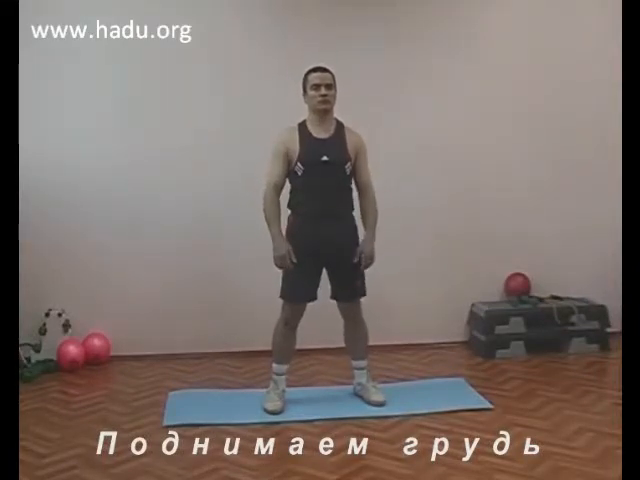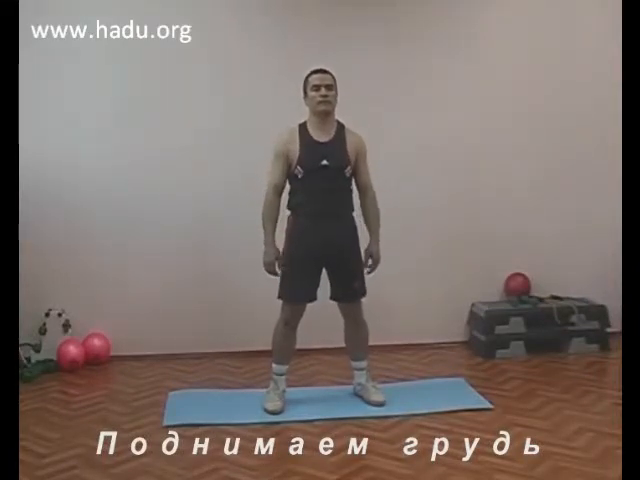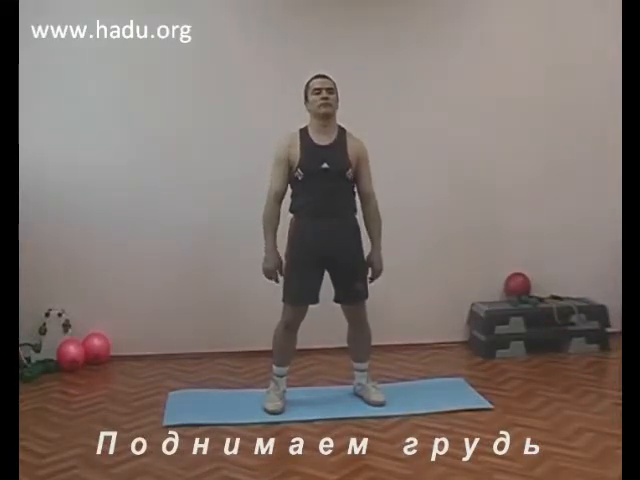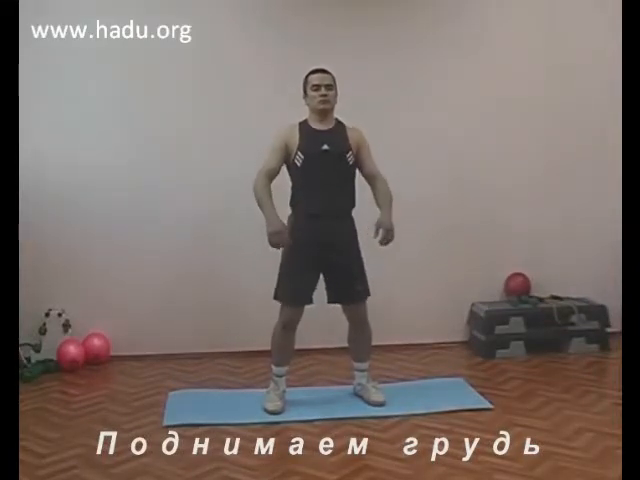
dt=0.4s
person 1, frame 1
left shoulder: (352, 139)
right shoulder: (289, 139)
left elbow: (366, 191)
right elbow: (272, 191)
left wrist: (369, 236)
right wrist: (278, 239)
left hip: (344, 235)
right hip: (302, 235)
left knee: (353, 311)
right knee: (290, 314)
left ankle: (362, 380)
right ankle: (277, 386)
person 1, frame 2
left shoulder: (353, 141)
right shoulder: (289, 141)
left elbow: (367, 193)
right elbow: (273, 194)
left wrist: (375, 240)
right wrist: (269, 243)
left hip: (343, 234)
right hip: (302, 234)
left knee: (353, 311)
right knee: (290, 314)
left ankle: (362, 380)
right ankle: (277, 385)
person 1, frame 3
left shoulder: (354, 146)
right shoulder: (291, 145)
left elbow: (368, 199)
right elbow: (274, 199)
left wrist: (376, 248)
right wrist: (270, 249)
left hip: (346, 236)
right hip: (305, 236)
left knee: (357, 314)
right knee: (291, 317)
left ankle: (362, 380)
right ankle: (277, 386)
person 1, frame 4
left shoulder: (353, 136)
right shoulder: (290, 135)
left elbow: (376, 178)
right elbow: (262, 179)
left wrist: (386, 213)
right wrist: (271, 217)
left hip: (343, 234)
right hip: (302, 234)
left knee: (357, 313)
right knee: (289, 315)
left ankle: (363, 381)
right ankle: (277, 386)
